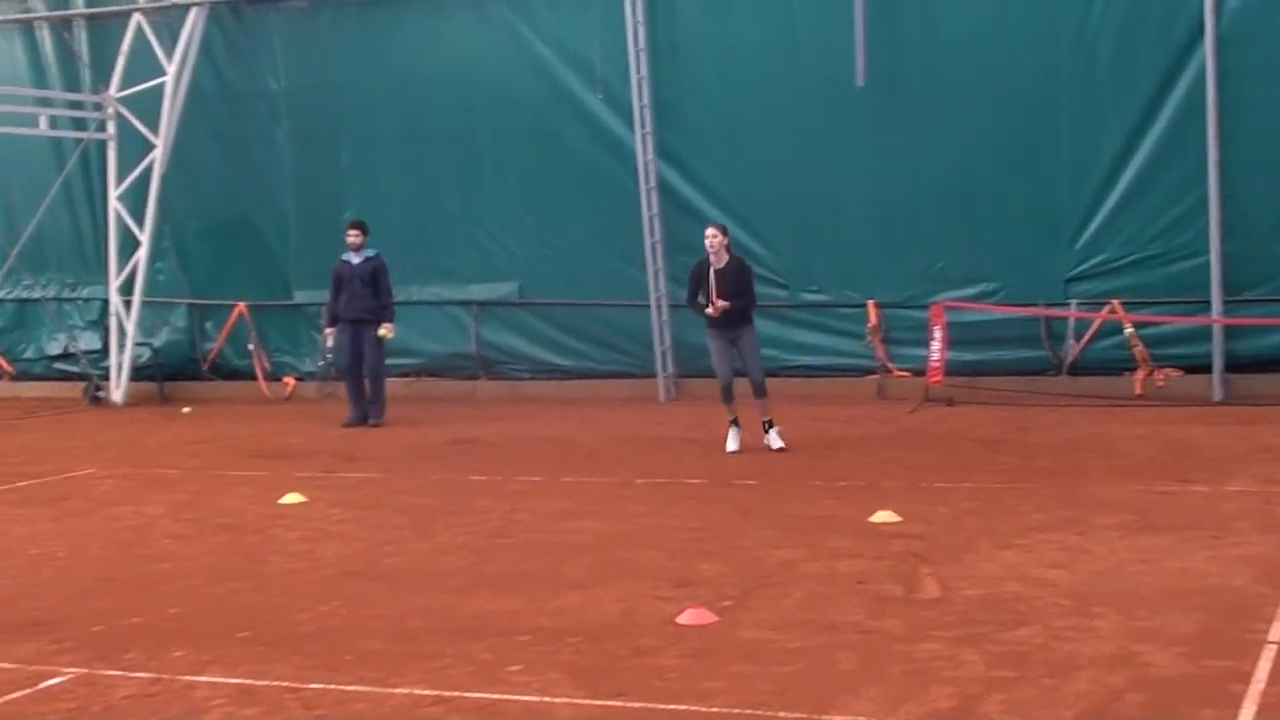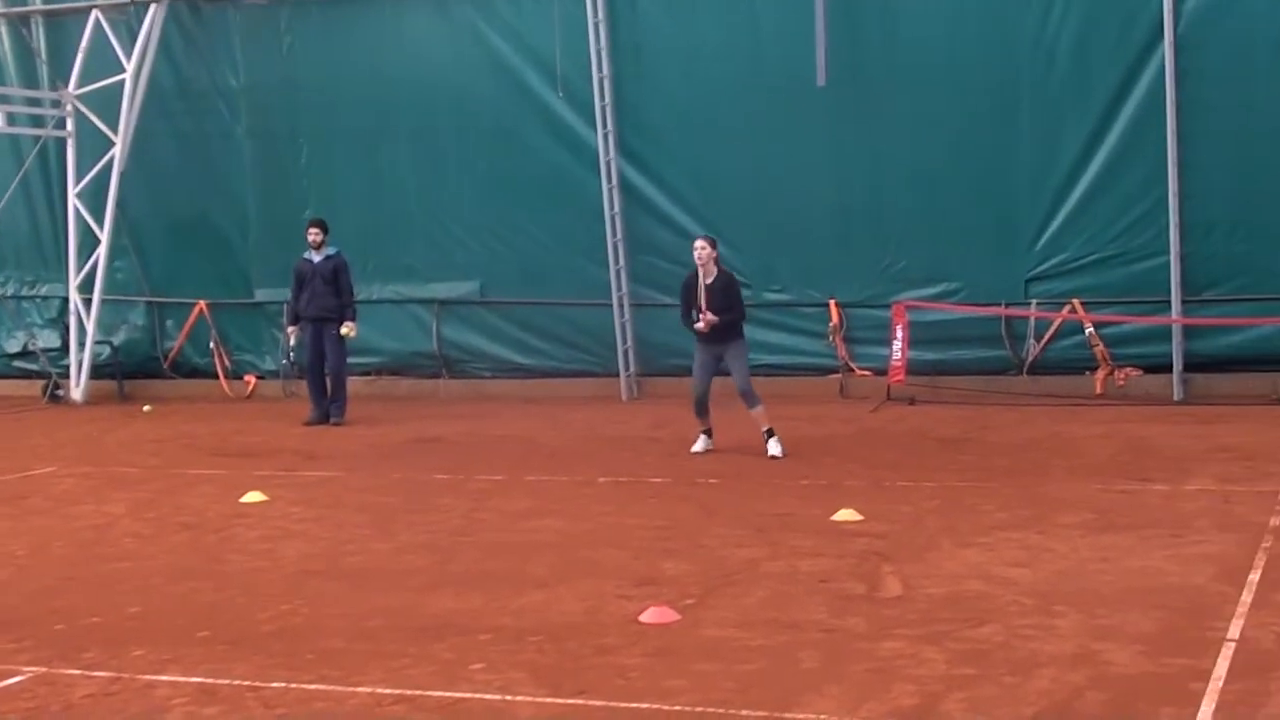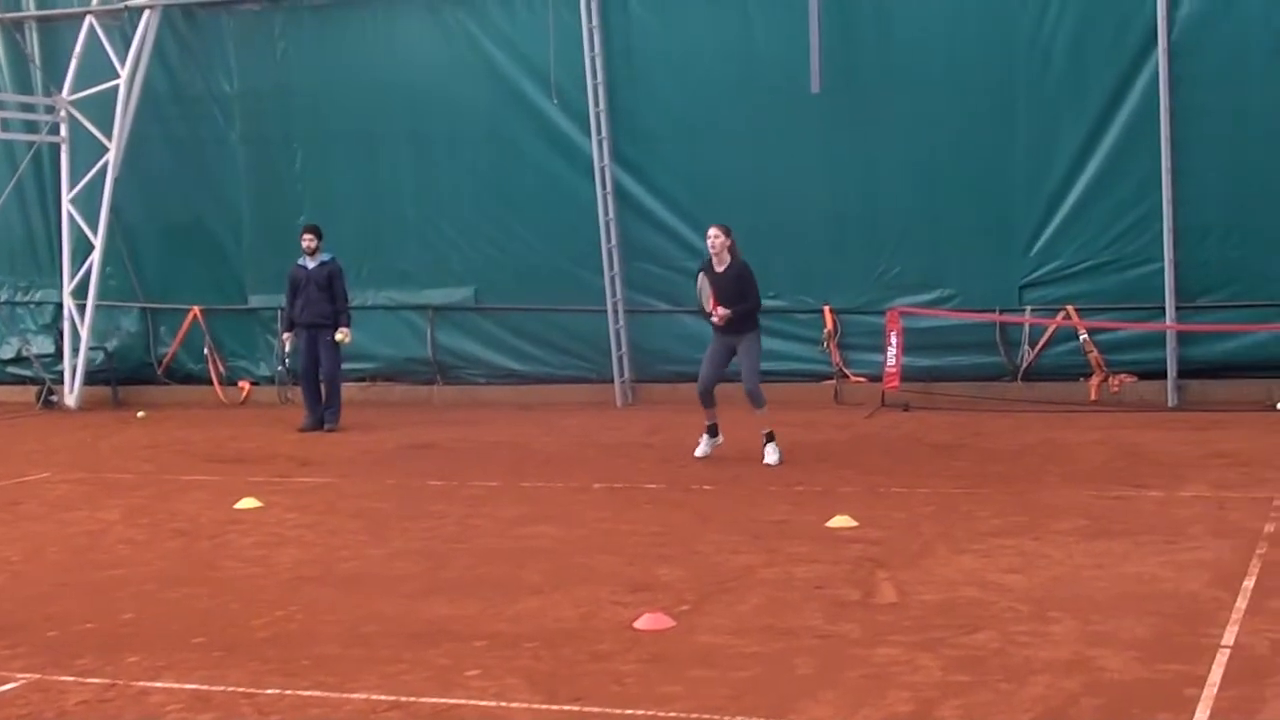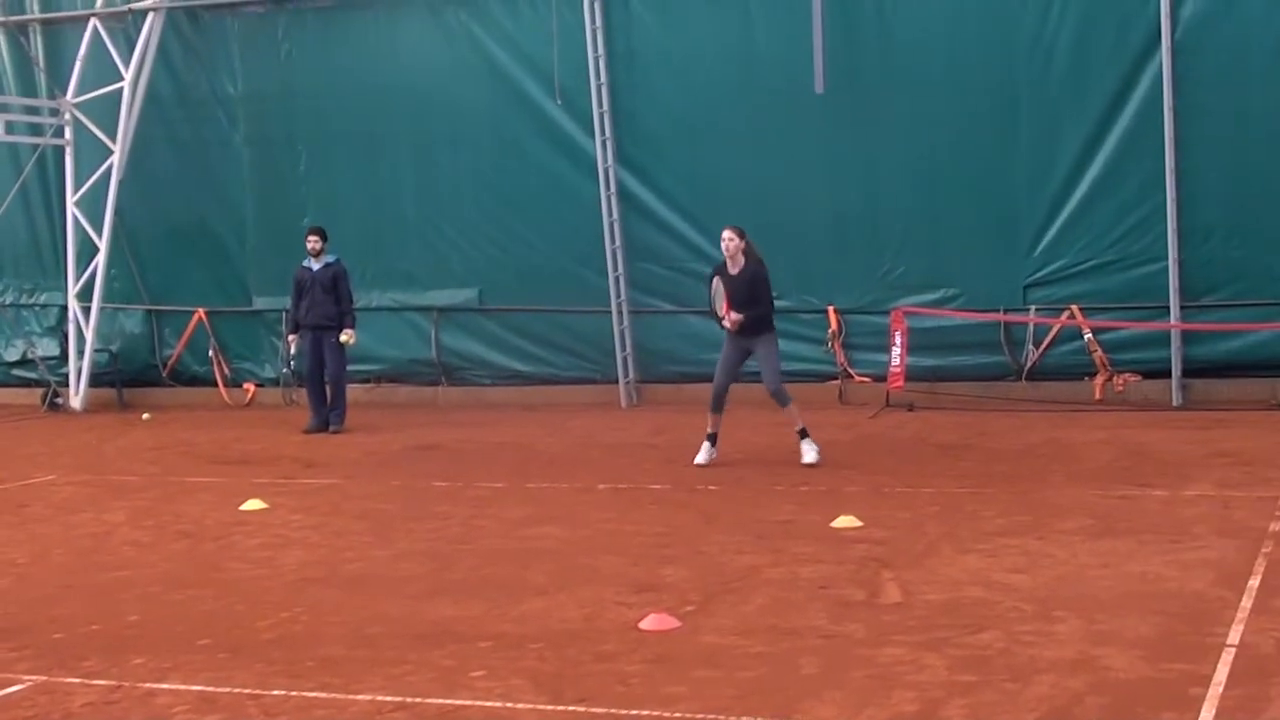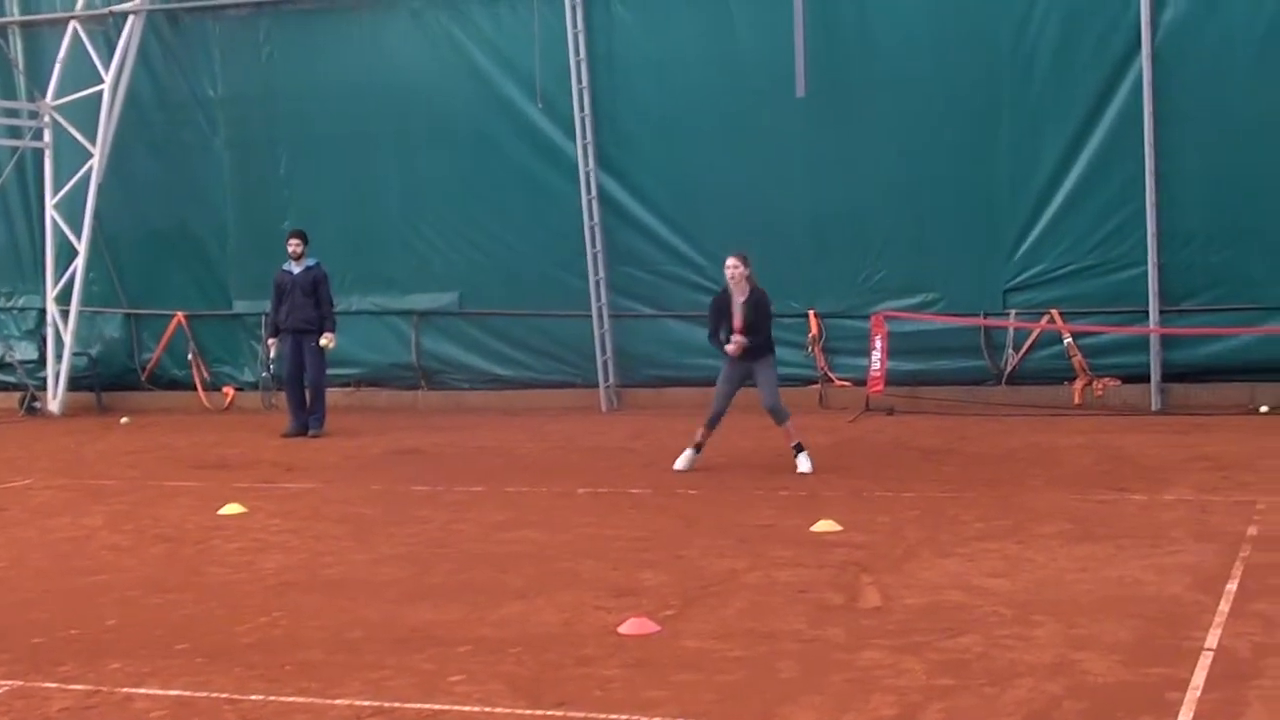
dt=0.2s
person 1, frame 1
left shoulder: (739, 265)
right shoulder: (700, 268)
left elbow: (750, 301)
right elbow: (691, 300)
left wrist: (727, 306)
right wrist: (705, 309)
left hip: (743, 328)
right hip: (716, 332)
left knee: (757, 377)
right knee: (725, 380)
left ankle: (770, 429)
right ankle: (734, 428)
person 1, frame 2
left shoulder: (727, 280)
right shoulder: (689, 283)
left elbow: (739, 314)
right elbow: (685, 317)
left wrist: (717, 321)
right wrist: (696, 326)
left hip: (733, 343)
right hip: (705, 345)
left knee: (744, 388)
right knee: (699, 395)
left ankle: (771, 438)
right ankle: (706, 436)
person 1, frame 3
left shoulder: (741, 269)
right shoulder: (704, 271)
left elbow: (755, 304)
left wrist: (730, 313)
right wrist: (713, 316)
left hip: (747, 334)
right hip: (721, 336)
left knee: (750, 387)
right knee: (704, 385)
left ankle: (770, 442)
right ankle: (712, 434)
person 1, frame 4
left shoulder: (756, 271)
right shoulder: (718, 273)
left elbow: (767, 307)
left wrist: (742, 318)
right wrist: (724, 321)
left hip: (763, 337)
right hip: (735, 338)
left knee: (774, 388)
right knee: (718, 389)
left ankle: (805, 440)
right ankle: (709, 445)
person 1, frame 5
left shoulder: (760, 298)
right shoulder: (719, 300)
left elbow: (765, 335)
right elbow: (712, 335)
left wrist: (745, 342)
right wrist: (726, 347)
left hip: (762, 358)
right hip: (735, 359)
left knee: (772, 404)
right knee: (718, 410)
left ankle: (800, 453)
right ankle: (694, 451)
person 2, frame 1
left shoulder: (376, 262)
right shoulder: (340, 266)
left elbow: (385, 294)
right elbow: (334, 297)
left wrist: (388, 320)
right wrist: (330, 324)
left hip: (371, 323)
right hip: (347, 324)
left knee: (374, 368)
right knee: (351, 368)
left ankle: (375, 412)
right ankle: (358, 412)
person 2, frame 2
left shoulder: (337, 260)
right shoulder: (301, 264)
left elbow: (346, 292)
right elbow: (295, 295)
left wrist: (350, 318)
right wrist: (292, 322)
left hip: (333, 322)
right hip: (309, 323)
left knee: (336, 366)
right knee: (312, 367)
left ankle: (337, 411)
right ankle: (320, 410)
person 2, frame 3
left shoulder: (331, 267)
right shoulder: (296, 270)
left elbow: (341, 298)
right elbow: (290, 302)
left wrist: (344, 324)
right wrist: (287, 328)
left hip: (327, 328)
right hip: (304, 329)
left knee: (330, 372)
right knee: (306, 373)
left ankle: (331, 417)
right ankle: (314, 417)
person 2, frame 4
left shoulder: (336, 268)
right shoulder: (301, 272)
left elbow: (346, 300)
right elbow: (295, 303)
left wrist: (349, 325)
right wrist: (292, 330)
left hip: (332, 329)
right hip: (309, 330)
left knee: (335, 374)
right knee: (311, 374)
left ankle: (336, 419)
right ankle: (319, 418)
person 2, frame 5
left shoulder: (317, 272)
right shoulder: (281, 275)
left elbow: (326, 303)
right elbow: (275, 307)
left wrist: (329, 329)
right wrist: (272, 334)
left hip: (312, 333)
right hip: (289, 334)
left knee: (315, 378)
right knee: (291, 378)
left ankle: (316, 423)
right ankle: (299, 422)
